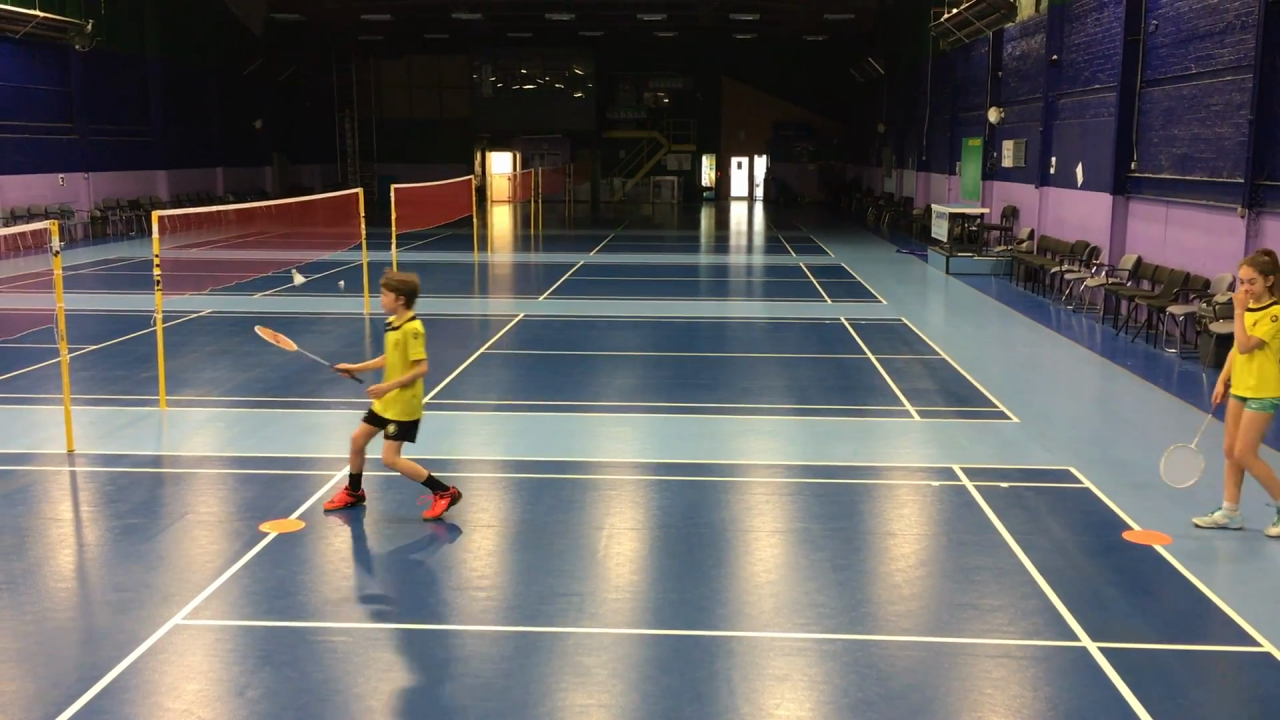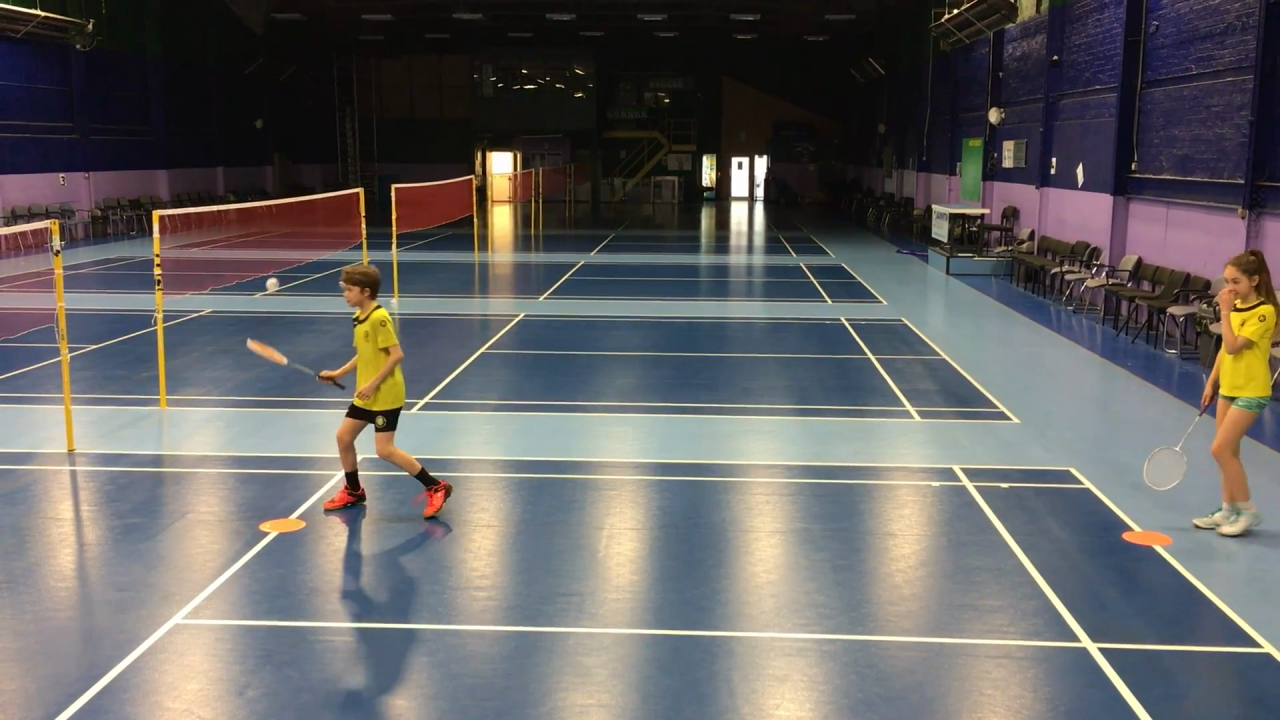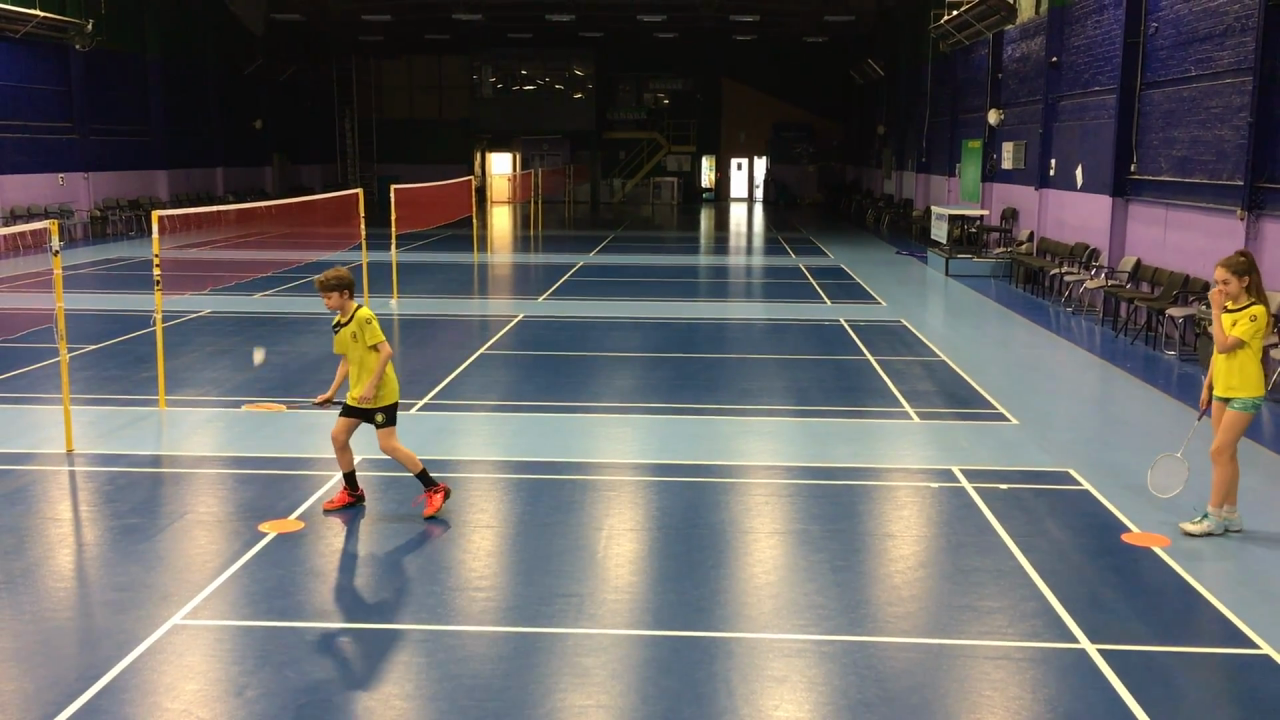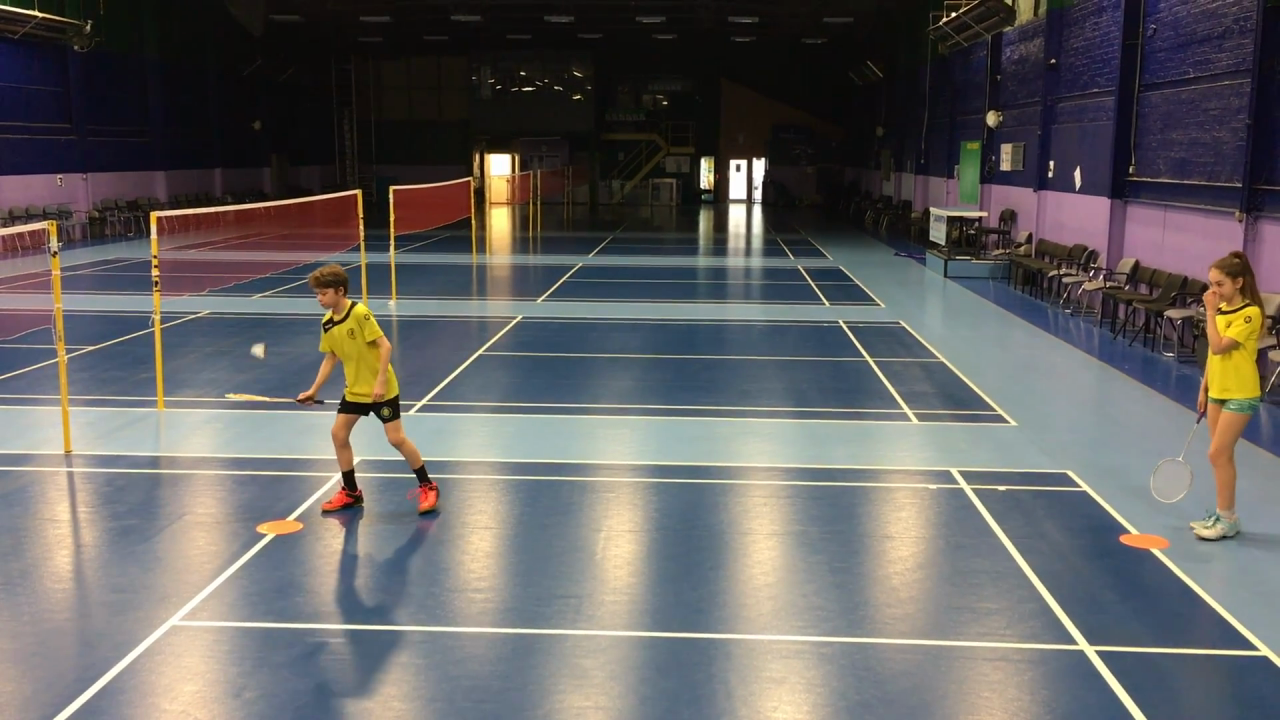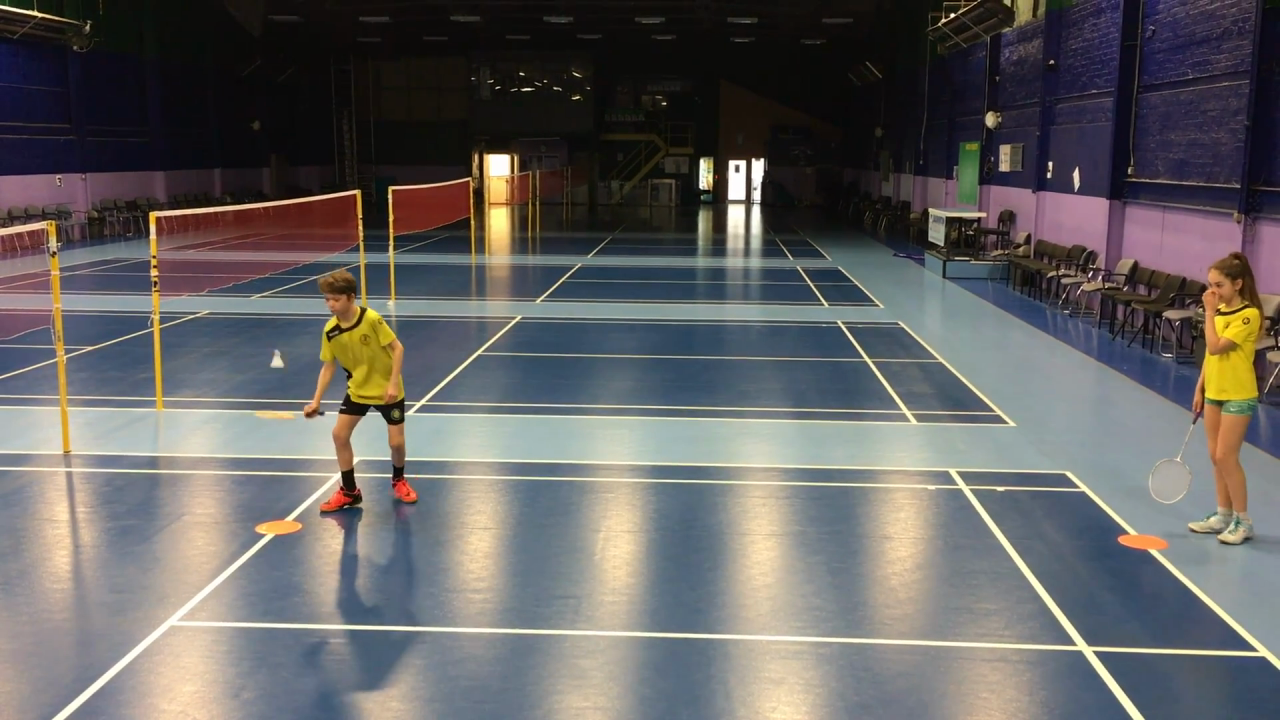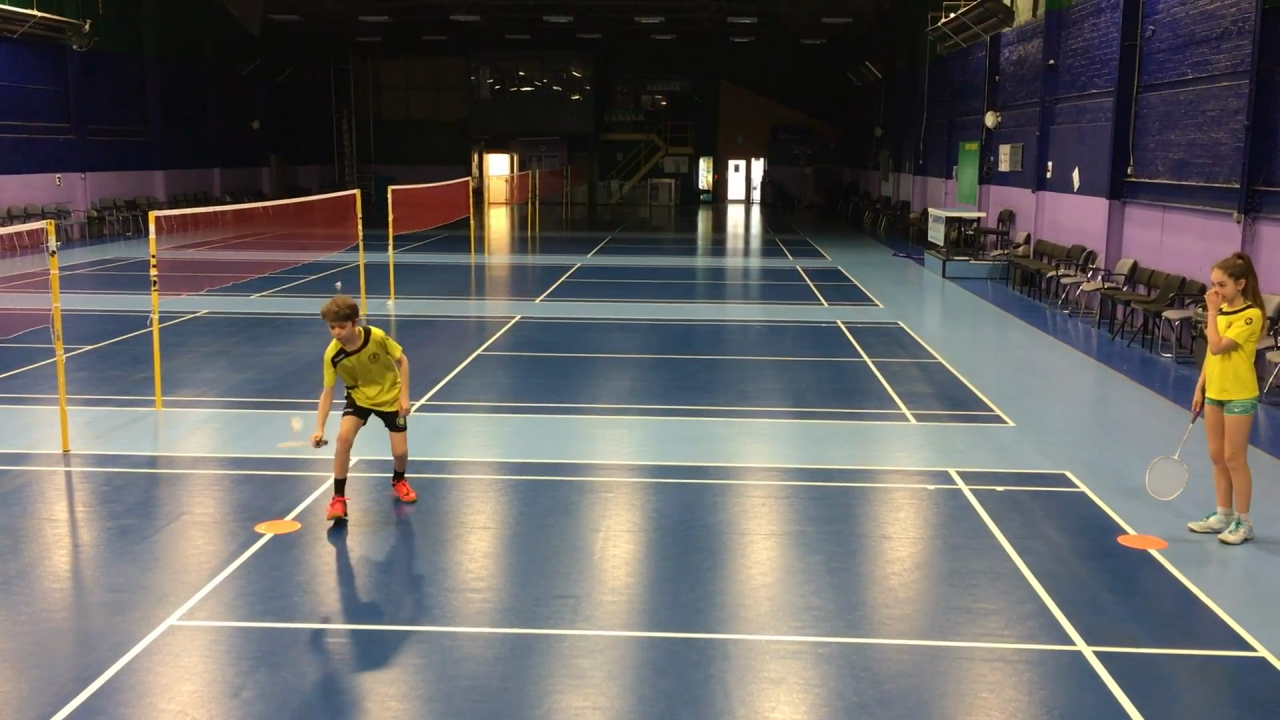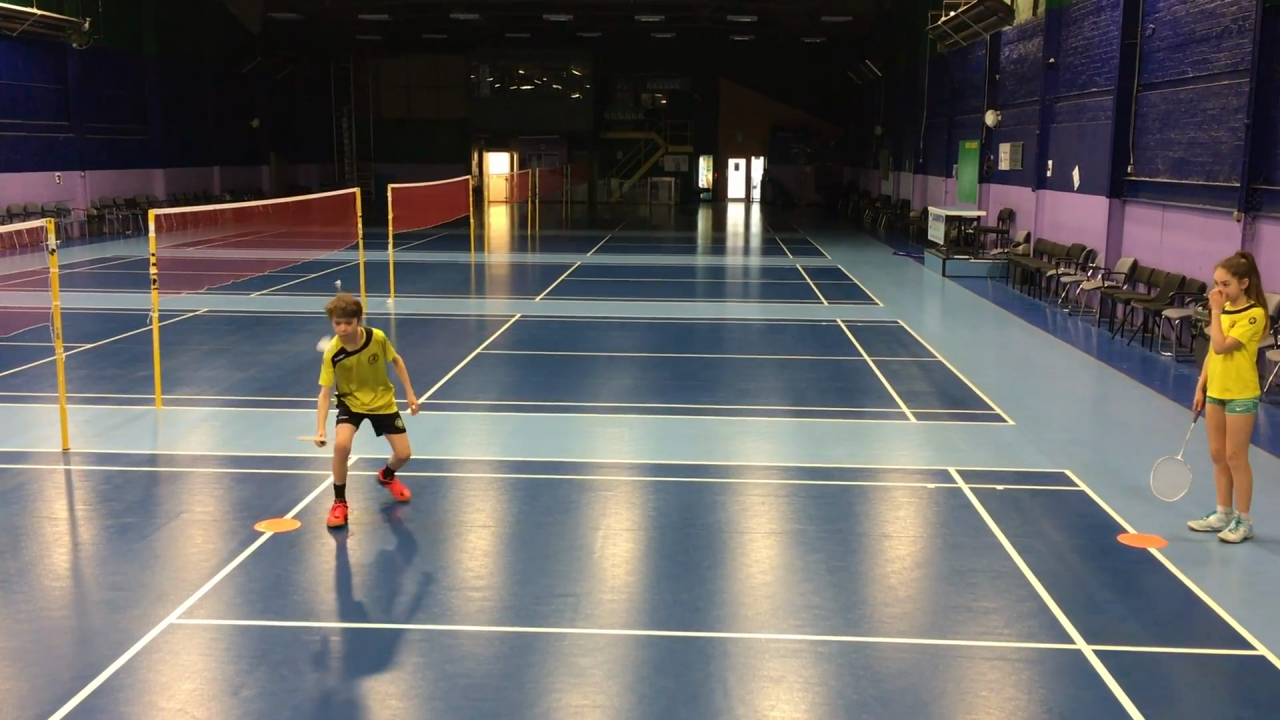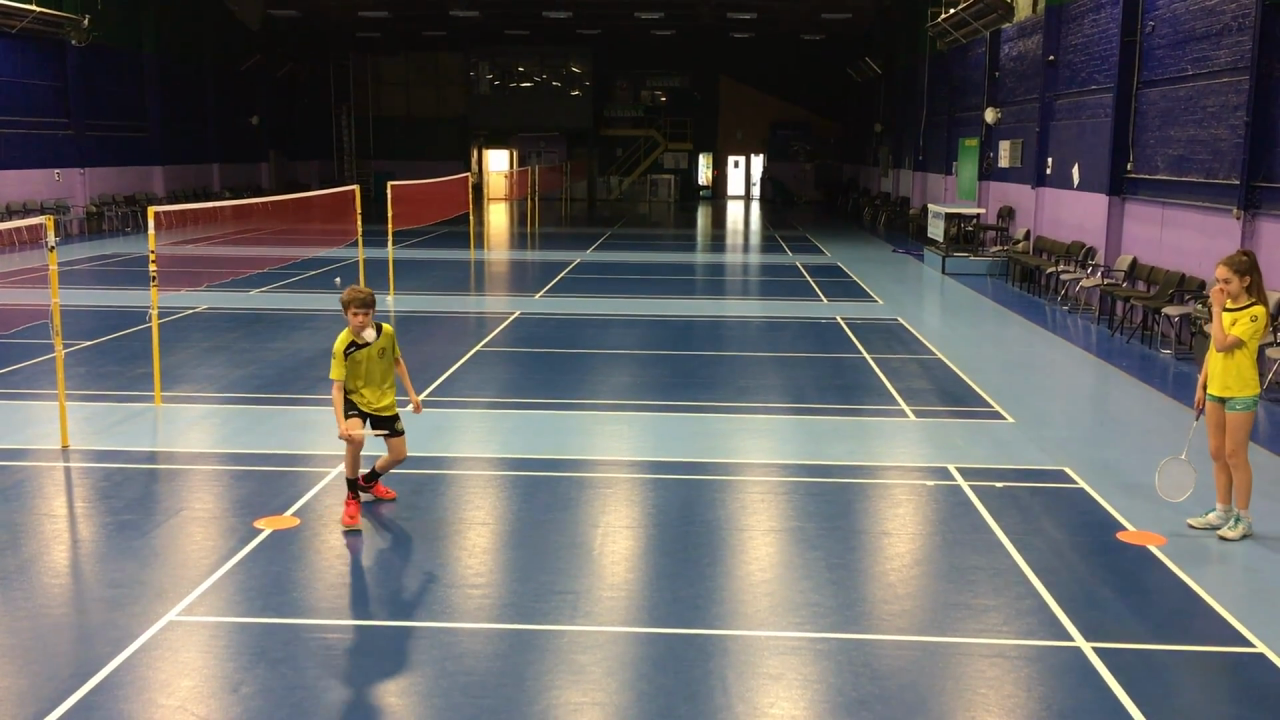
dt=0.2s
person 1, frame 1
right shoulder: (1247, 307)
left elbow: (1245, 347)
left wrist: (1239, 312)
right wrist: (1222, 381)
right hip: (1238, 388)
left knee: (1245, 454)
right knee: (1232, 452)
right ankle: (1230, 512)
person 1, frame 2
left shoulder: (1264, 312)
right shoulder: (1235, 307)
left elbow: (1233, 346)
left wrist: (1225, 311)
right wrist: (1211, 382)
left hip: (1251, 392)
right hip: (1228, 388)
left knee: (1220, 449)
right knee: (1228, 451)
left ankle: (1247, 510)
right ankle: (1230, 511)
person 1, frame 3
left shoulder: (1255, 312)
right shoulder: (1226, 308)
left elbow: (1224, 346)
left wrist: (1216, 312)
right wrist: (1207, 386)
left hip: (1244, 393)
right hip: (1222, 389)
left knee: (1219, 451)
right knee: (1225, 453)
left ankle: (1214, 516)
right ankle: (1229, 514)
person 1, frame 4
left shoulder: (1250, 314)
right shoulder: (1221, 310)
left elbow: (1218, 347)
left wrist: (1210, 313)
right wrist: (1204, 388)
left hip: (1240, 394)
right hip: (1218, 391)
left knee: (1218, 453)
right knee: (1221, 455)
left ankle: (1226, 517)
right ankle: (1224, 514)
person 1, frame 5
left shoulder: (1248, 315)
right shoulder: (1219, 310)
left elbow: (1215, 347)
left wrist: (1209, 313)
right wrist: (1200, 388)
left hip: (1238, 395)
right hip: (1214, 392)
left knee: (1226, 457)
right knee: (1216, 457)
left ankle: (1243, 521)
right ankle: (1224, 515)
person 1, frame 6
left shoulder: (1250, 315)
right shoulder: (1220, 310)
left elbow: (1217, 347)
left wrist: (1211, 313)
right wrist: (1200, 388)
left hip: (1239, 395)
right hip: (1215, 392)
left knee: (1234, 458)
right knee: (1217, 457)
left ankle: (1243, 522)
right ankle: (1224, 514)
person 1, frame 7
left shoulder: (1253, 315)
right shoulder: (1223, 309)
left elbow: (1221, 346)
left wrist: (1215, 312)
right wrist: (1201, 387)
left hip: (1241, 394)
right hip: (1215, 391)
left knee: (1235, 457)
right knee: (1218, 455)
left ankle: (1244, 521)
right ankle: (1223, 513)
person 1, frame 8
left shoulder: (1255, 312)
right shoulder: (1224, 307)
left elbow: (1222, 344)
left wrist: (1216, 310)
right wrist: (1201, 385)
left hip: (1241, 392)
right hip: (1215, 389)
left knee: (1235, 455)
right knee: (1217, 453)
left ankle: (1243, 518)
right ankle: (1222, 511)
person 2, frame 1
left shoulder: (411, 329)
right shoulder: (392, 324)
left elbow: (421, 368)
left wrist: (388, 386)
right wrist: (356, 367)
left hip: (404, 405)
right hip: (386, 402)
left knee: (390, 458)
right knee: (357, 440)
left ankle: (444, 493)
right ankle: (354, 492)
person 2, frame 2
left shoulder: (379, 317)
right shoulder: (359, 318)
left elbow: (397, 354)
left wrist: (373, 383)
right wrist: (338, 373)
left hip: (386, 396)
right hip: (365, 396)
left knee: (385, 450)
right knee: (343, 437)
left ankle: (436, 488)
right ankle: (353, 491)
person 2, frame 3
left shoulder: (363, 317)
right shoulder: (338, 324)
left elbow: (386, 351)
left wrist: (372, 385)
right wrist: (332, 392)
left hip: (381, 393)
right hip: (357, 395)
left knee: (388, 446)
right knee: (338, 436)
left ankle: (435, 489)
right ankle: (352, 492)
person 2, frame 4
left shoulder: (360, 313)
right shoulder: (327, 323)
left elbow: (385, 346)
right elbow: (330, 358)
left wrist: (381, 382)
right wrist: (313, 390)
left hip: (381, 388)
right hip: (354, 390)
left knee: (396, 438)
right knee: (338, 434)
left ankle: (427, 486)
right ankle: (351, 492)
person 2, frame 5
left shoulder: (371, 319)
right shoulder: (330, 331)
left elbow: (397, 348)
right elbow: (328, 367)
left wrist: (393, 383)
right wrist: (316, 401)
left hip: (387, 389)
right hip: (358, 389)
left knee: (396, 442)
right knee: (340, 434)
left ankle: (399, 480)
right ankle: (349, 491)
person 2, frame 6
left shoulder: (377, 337)
right shoulder: (332, 354)
left elbow: (402, 360)
right elbow: (327, 392)
left wrist: (404, 395)
right wrist: (320, 429)
left hip: (389, 396)
right hip: (359, 395)
left knee: (400, 451)
right knee: (344, 437)
left ankle: (399, 480)
right ankle: (339, 497)
person 2, frame 7
left shoulder: (377, 338)
right shoulder: (332, 353)
left elbow: (397, 361)
right elbow: (325, 393)
left wrist: (410, 393)
right wrist: (321, 428)
left hip: (382, 400)
right hip: (351, 401)
left knee: (403, 454)
right knee: (341, 445)
left ankle: (387, 476)
right ankle: (339, 502)
person 2, frame 8
left shoulder: (387, 332)
right shoulder: (342, 345)
left elbow: (397, 362)
right elbow: (337, 388)
left wrist: (411, 392)
right wrist: (341, 423)
left hip: (384, 401)
right hip: (356, 399)
left knee: (398, 455)
right knee: (355, 441)
left ankle: (368, 480)
right ankle: (352, 498)
